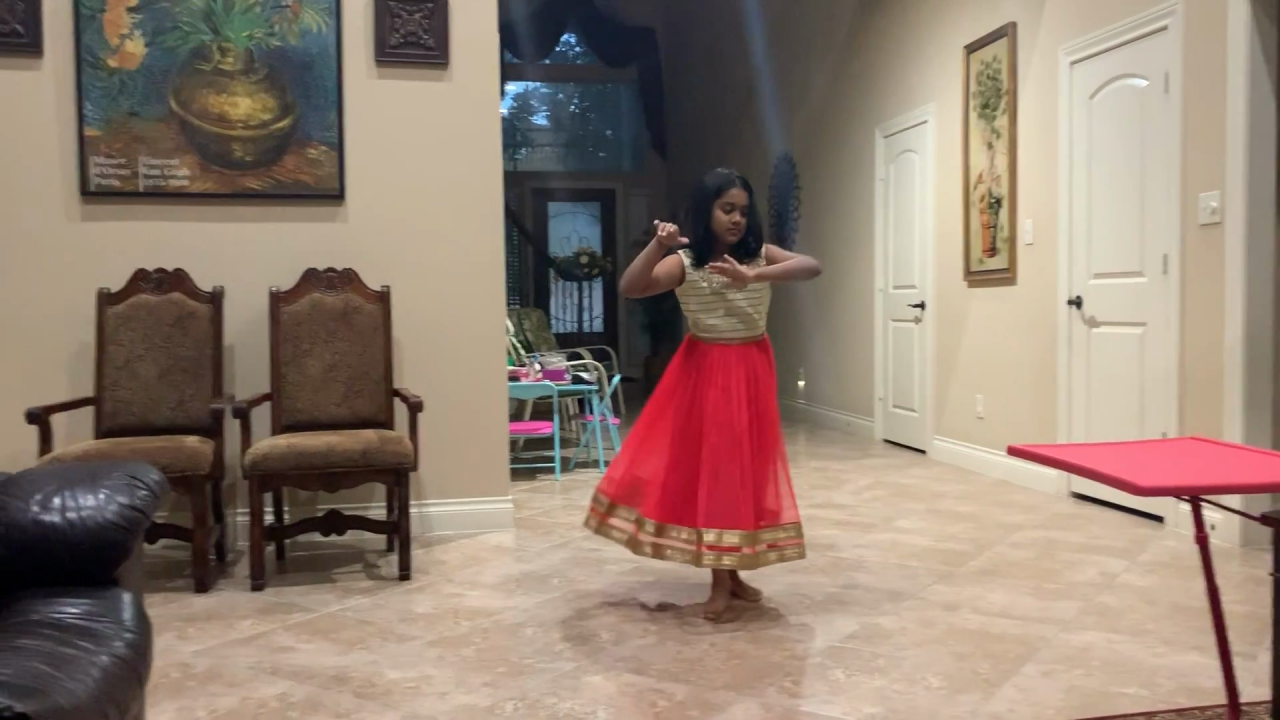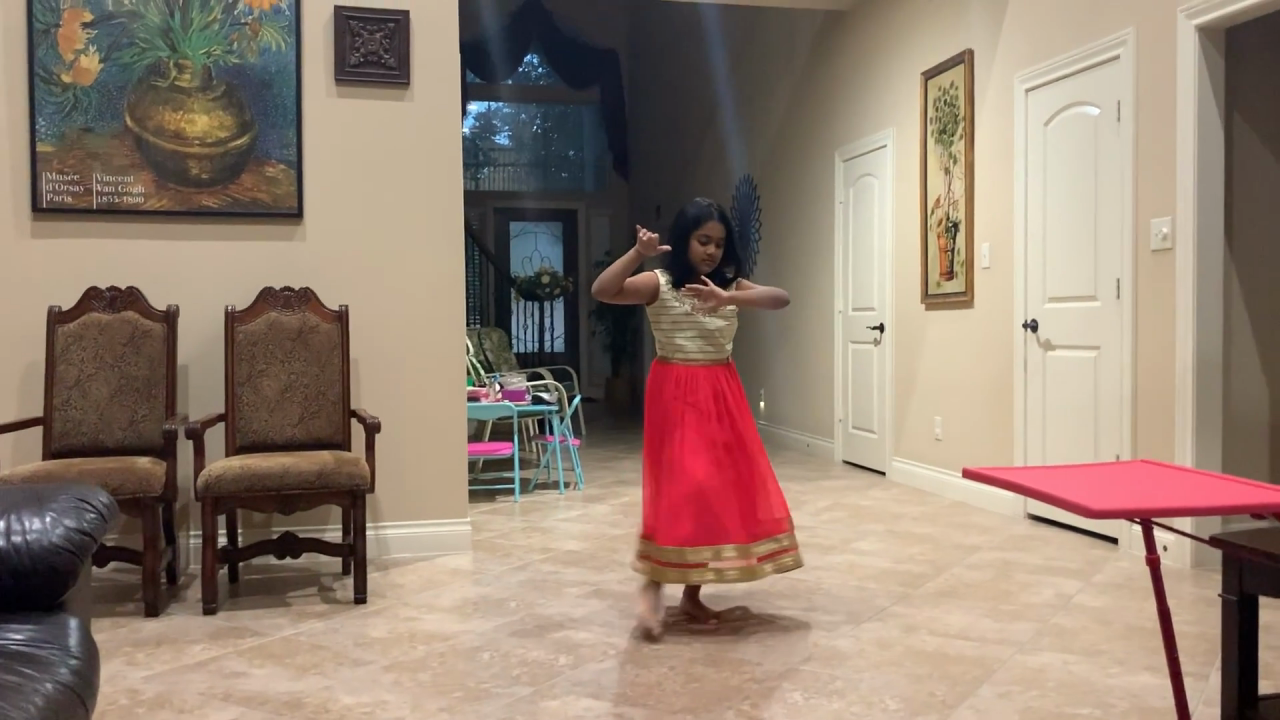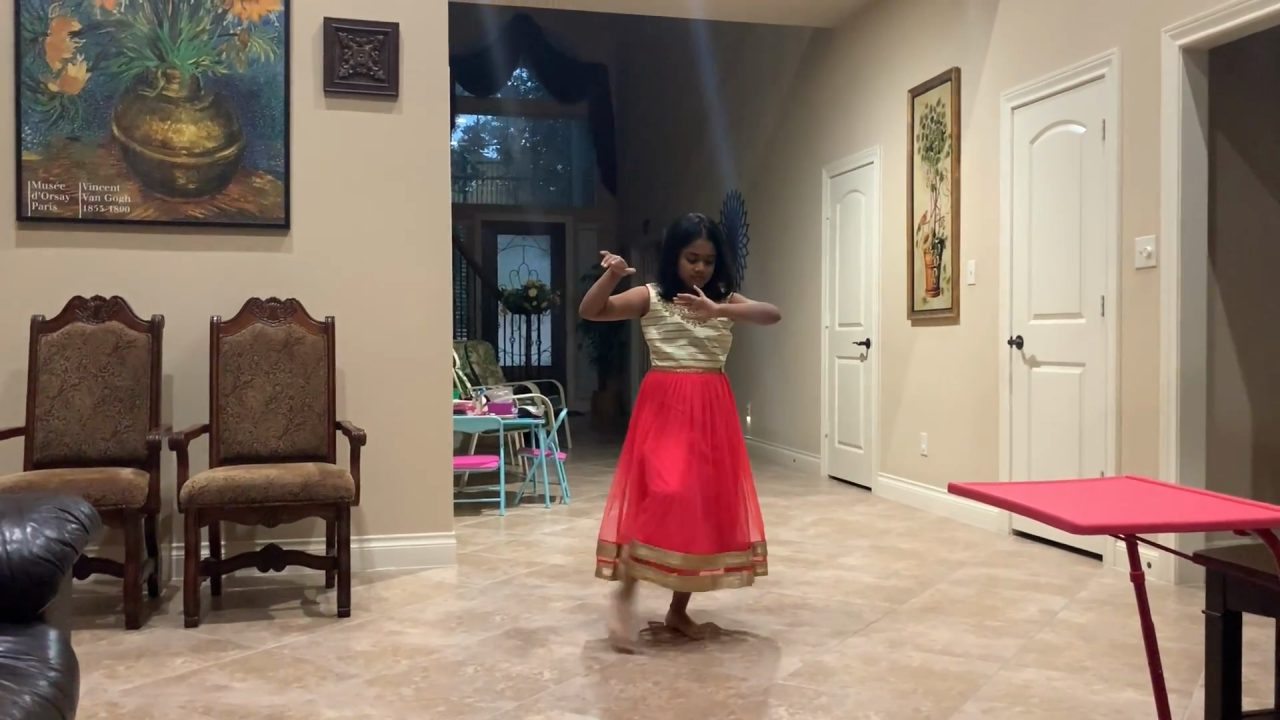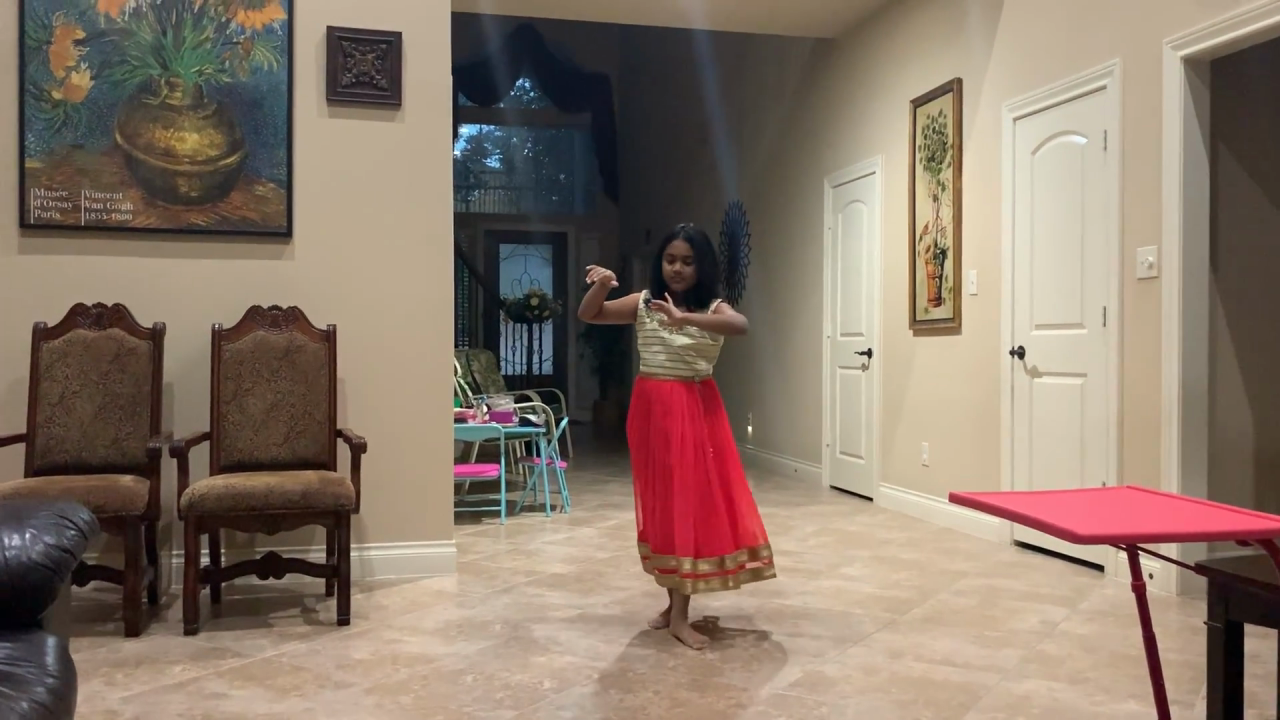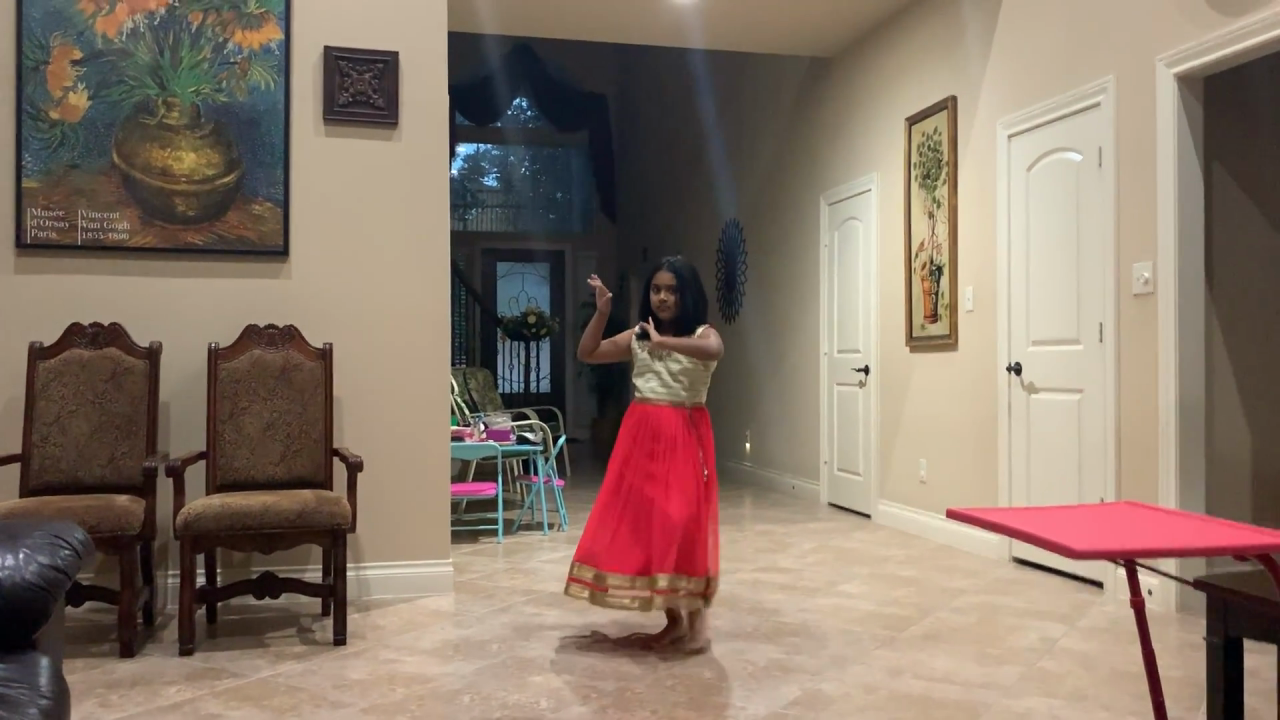
dt=0.7s
person 1, frame 1
left shoulder: (760, 256)
right shoulder: (684, 263)
left elbow: (812, 267)
right elbow: (630, 288)
left wrist: (754, 275)
right wrist: (658, 245)
left hip: (751, 369)
right hip: (703, 368)
left knee: (744, 464)
right knee: (701, 462)
left ankle: (731, 573)
right ankle: (722, 578)
person 1, frame 2
left shoulder: (729, 285)
right shoulder: (658, 284)
left elbow: (781, 298)
right elbow: (601, 291)
left wrist: (727, 299)
right wrist: (638, 253)
left hip: (722, 393)
right hip: (675, 392)
left knee: (724, 485)
right knee: (685, 486)
left ankle: (691, 594)
right ankle: (651, 589)
person 1, frame 3
left shoulder: (725, 300)
right shoulder: (650, 298)
left elbow: (773, 314)
right elbow: (589, 311)
left wrist: (718, 310)
right wrist: (611, 275)
left hip: (713, 406)
right hip: (665, 402)
left knee: (708, 499)
right knee: (666, 492)
left ankle: (678, 609)
right ankle: (624, 594)
person 1, frame 4
left shoulder: (713, 309)
right shoulder: (643, 303)
left elbow: (741, 325)
right elbow: (588, 314)
left wrist: (681, 318)
right wrist: (601, 286)
left hip: (696, 408)
right hip: (650, 408)
left knee: (697, 499)
right knee: (662, 499)
left ankle: (681, 611)
right ankle: (676, 604)
person 1, frame 5
left shoulder: (702, 334)
right shoulder: (637, 336)
left elbow: (714, 351)
right elbow: (587, 354)
left wrist: (663, 341)
right wrist: (602, 312)
left hip: (685, 435)
right hip: (640, 434)
left knee: (679, 519)
right knee: (633, 521)
left ankle: (694, 611)
right ankle: (675, 619)
